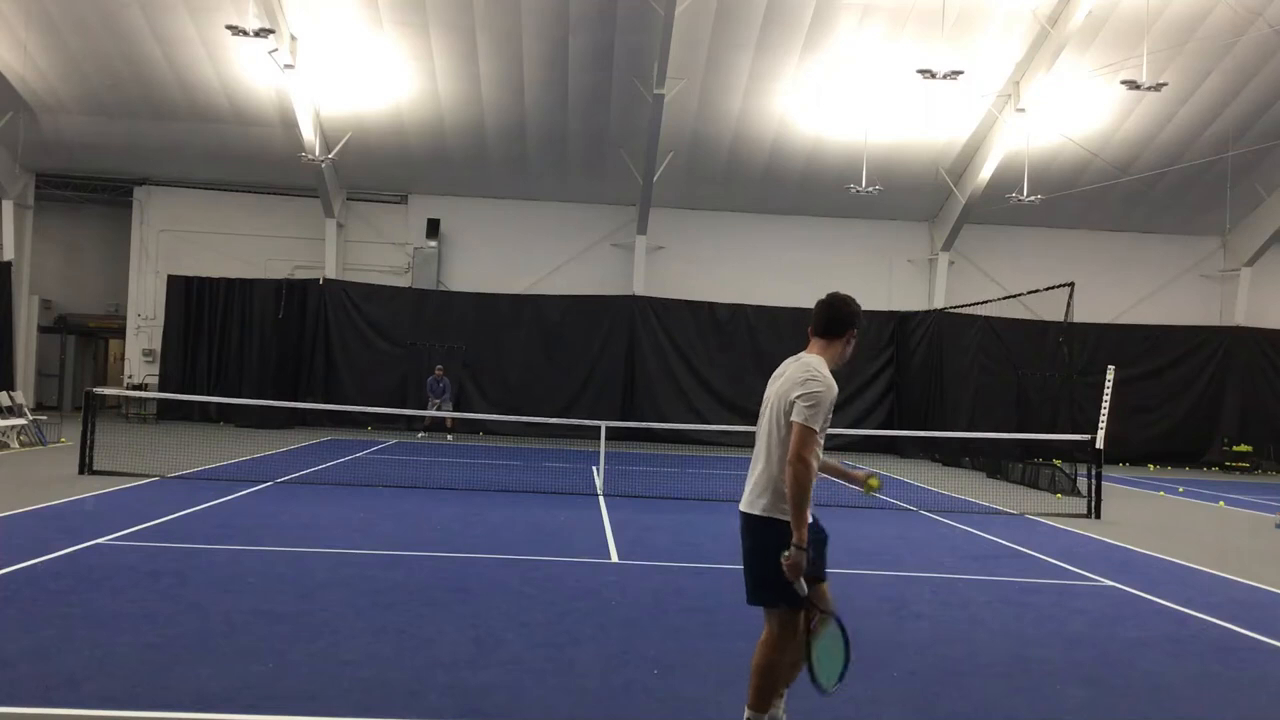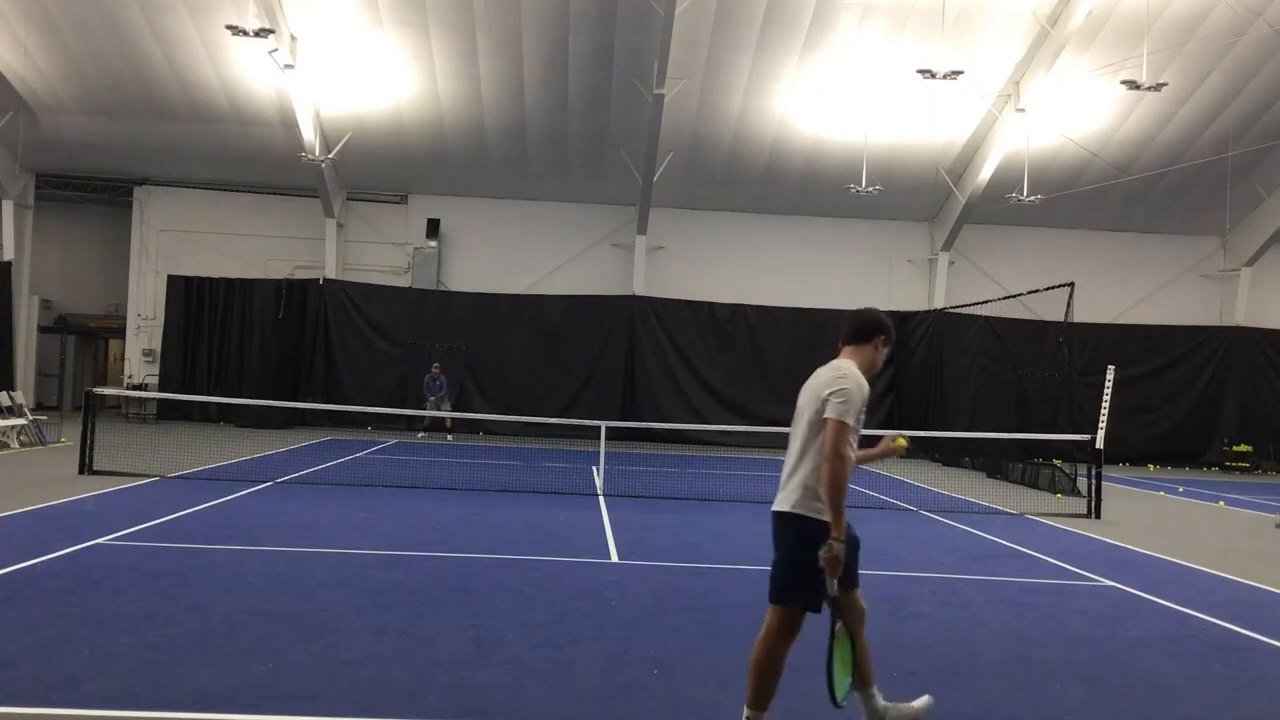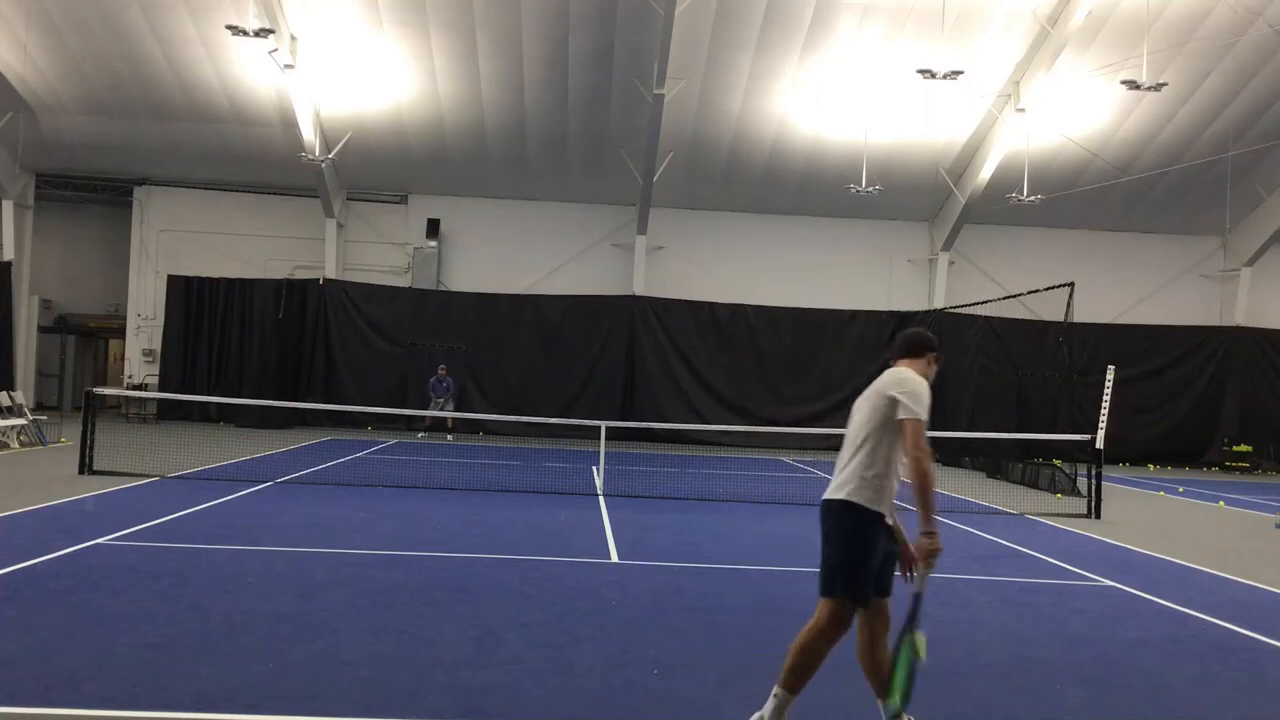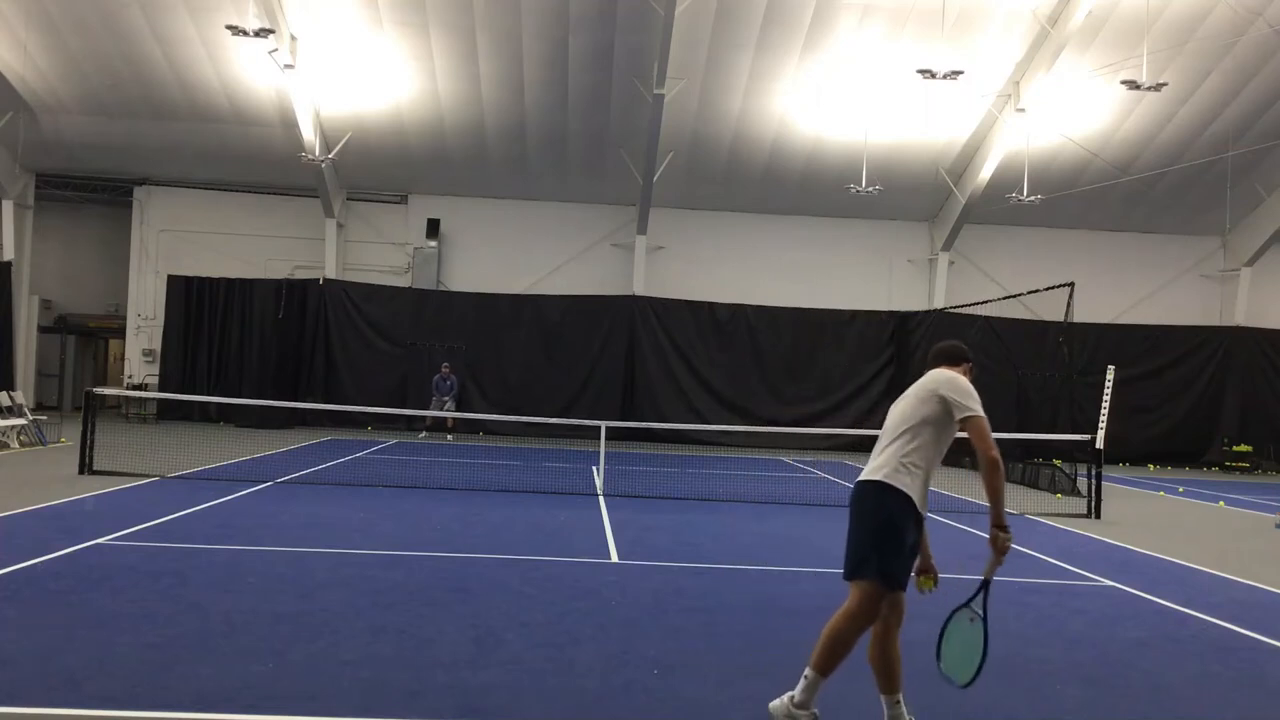
dt=0.3s
person 1, frame 1
left shoulder: (792, 367)
right shoulder: (819, 381)
right elbow: (798, 461)
left wrist: (848, 474)
right wrist: (800, 540)
left hip: (778, 513)
right hip: (776, 518)
left knee: (817, 610)
right knee: (785, 626)
person 1, frame 2
left shoulder: (825, 375)
right shoulder: (851, 380)
right elbow: (834, 458)
left wrist: (876, 452)
right wrist: (837, 534)
left hip: (809, 514)
right hip: (806, 517)
left knee: (851, 612)
right knee: (784, 624)
person 1, frame 3
left shoulder: (880, 388)
right shoulder: (911, 382)
right elbow: (918, 455)
left wrist: (900, 542)
right wrist: (928, 529)
left hip: (863, 513)
right hip: (854, 511)
left knee: (876, 618)
right knee: (833, 619)
person 1, frame 4
left shoulder: (919, 392)
right shoulder: (955, 384)
right elbow: (989, 456)
left wrist: (923, 553)
right wrist: (998, 525)
left hip: (886, 498)
right hip: (886, 497)
left knee: (890, 613)
right knee: (865, 604)
